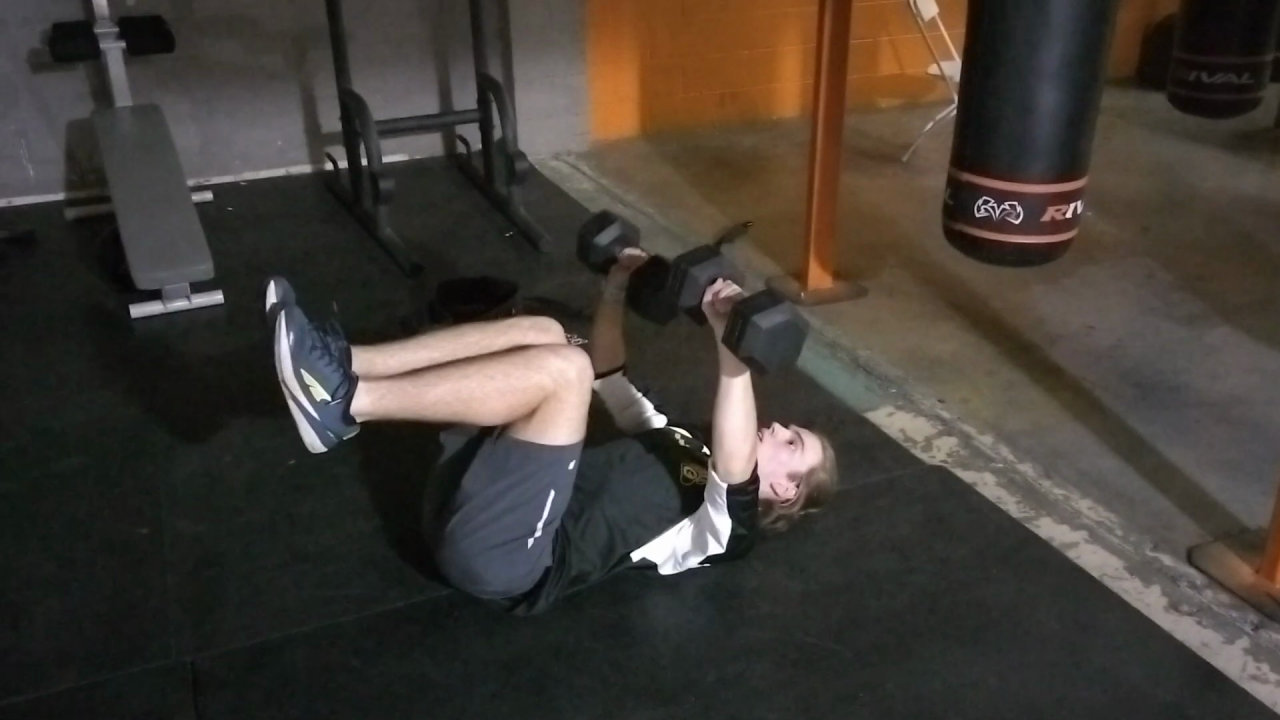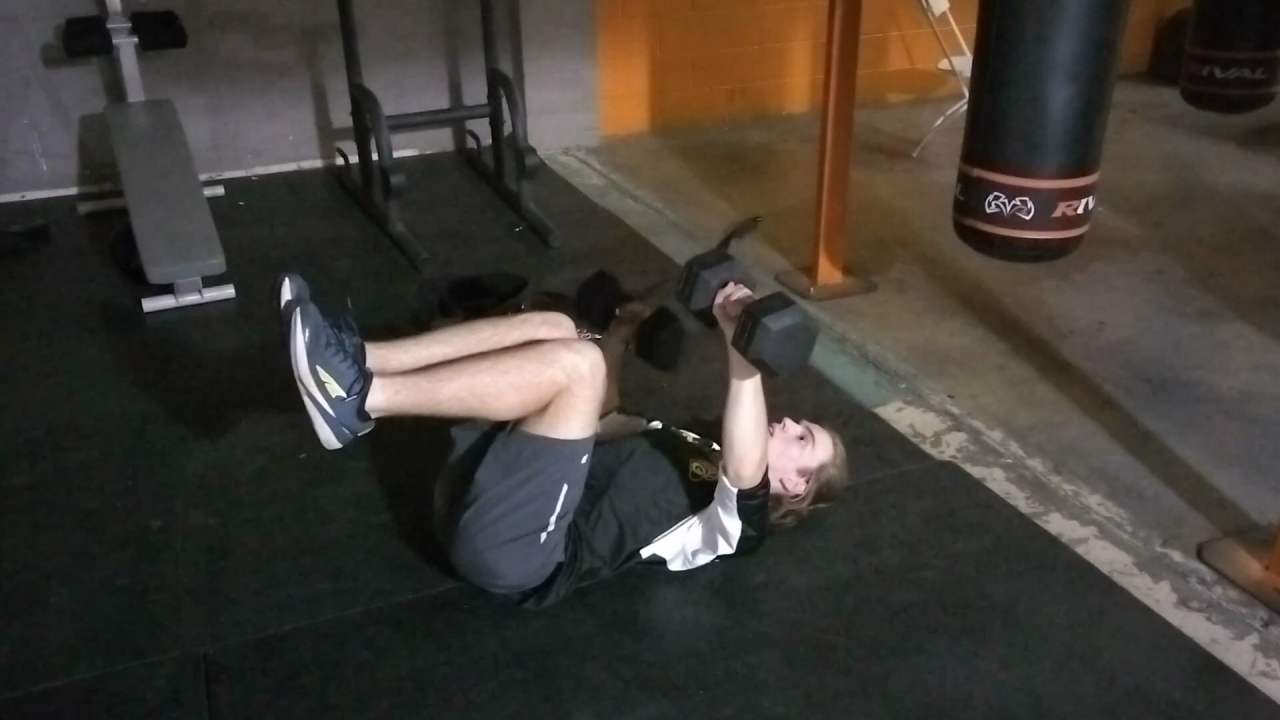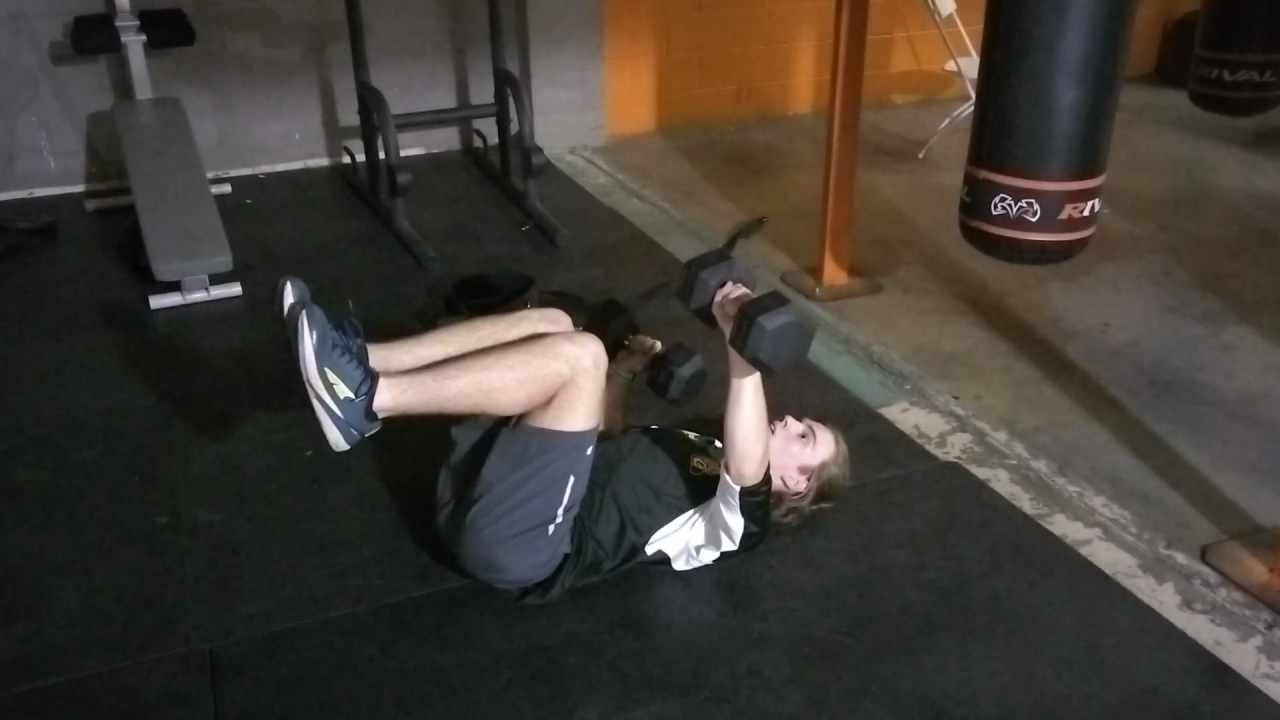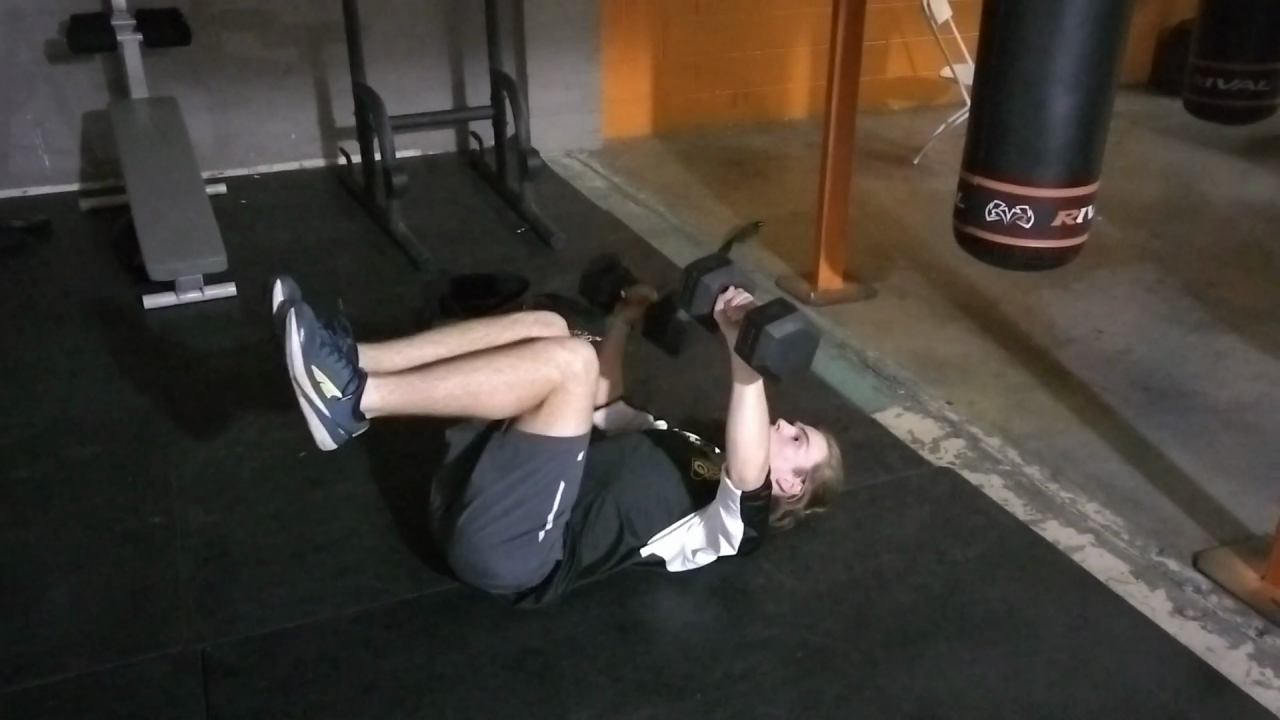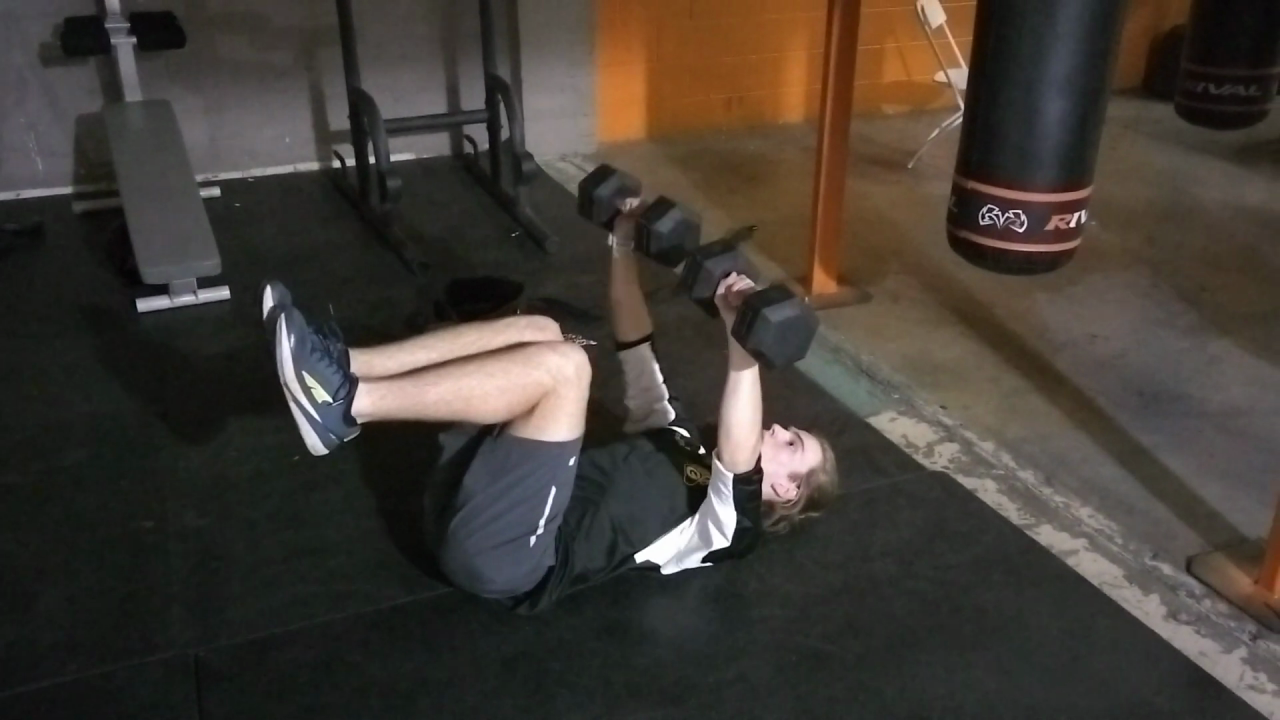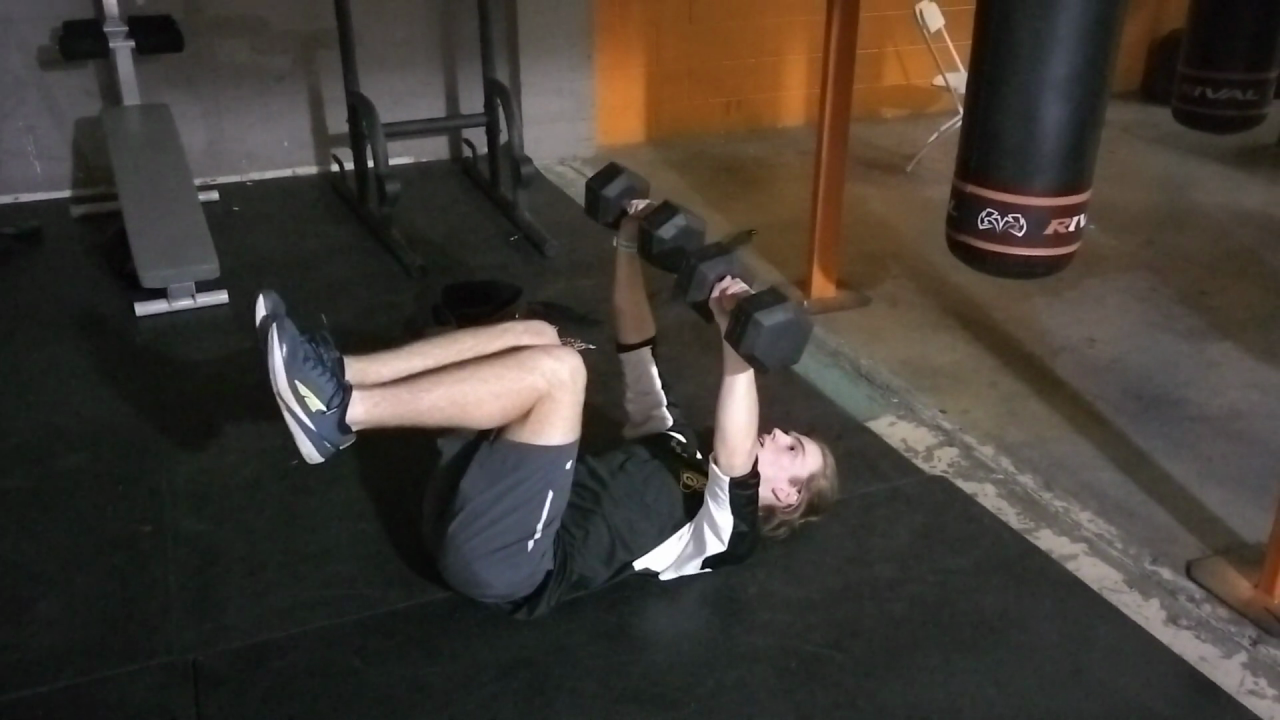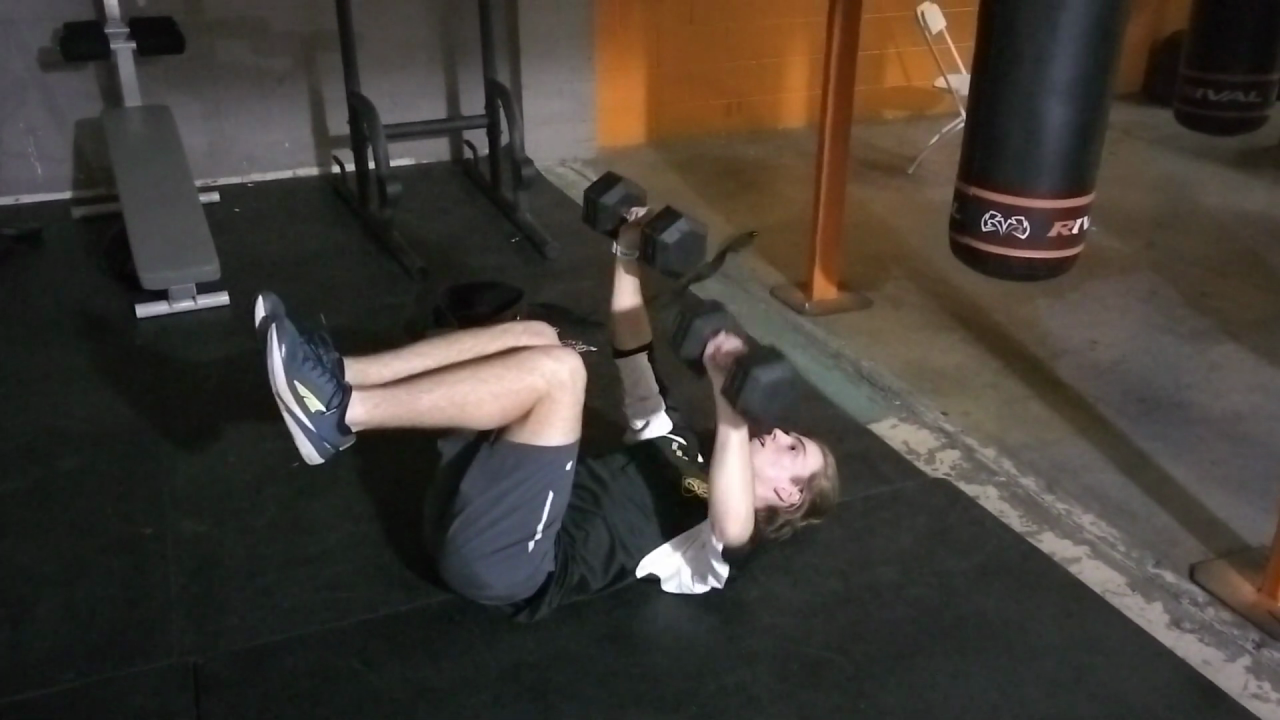
dt=0.4s
person 1, frame 1
left shoulder: (729, 525)
right shoulder: (675, 444)
left elbow: (735, 466)
right elbow: (610, 377)
left wrist: (732, 352)
right wrist: (614, 290)
left hip: (501, 550)
right hip: (475, 497)
left knee: (563, 369)
right knee: (541, 332)
left ankle: (345, 404)
right ankle: (343, 364)
person 1, frame 2
left shoulder: (736, 521)
right shoulder: (690, 446)
left elbow: (745, 470)
right elbow: (599, 418)
left wrist: (743, 353)
right wrist: (617, 338)
left hip: (512, 543)
right hip: (481, 490)
left knee: (575, 362)
right knee: (552, 327)
left ankle: (358, 401)
right ankle: (356, 359)
person 1, frame 3
left shoulder: (739, 518)
right shoulder: (697, 452)
left elbow: (746, 468)
right elbow: (603, 442)
left wrist: (742, 351)
right wrist: (622, 371)
left hip: (516, 538)
right hip: (480, 489)
left knee: (578, 353)
right knee: (548, 324)
left ankle: (366, 401)
right ankle: (362, 362)
person 1, frame 4
left shoulder: (736, 520)
right shoulder: (687, 446)
left elbow: (746, 473)
right elbow: (602, 409)
left wrist: (744, 356)
right wrist: (621, 324)
left hip: (508, 542)
right hip: (475, 491)
left knee: (569, 360)
right knee: (544, 326)
left ankle: (353, 401)
right ankle: (350, 360)
person 1, frame 5
left shoulder: (728, 522)
right shoulder: (678, 436)
left elbow: (738, 458)
right elbow: (633, 347)
left wrist: (742, 341)
right wrist: (622, 248)
left hip: (502, 549)
right hip: (475, 490)
left knee: (562, 364)
right knee: (538, 330)
left ankle: (344, 405)
right ankle: (342, 363)
person 1, frame 6
left shoulder: (728, 529)
right shoulder: (673, 438)
left elbow: (734, 460)
right elbow: (637, 347)
left wrist: (738, 346)
right wrist: (628, 246)
left hip: (502, 555)
right hip: (472, 498)
left knee: (557, 369)
right knee: (536, 336)
left ankle: (339, 414)
right ankle: (336, 372)
person 1, frame 7
left shoulder: (721, 547)
right shoulder: (674, 444)
left elbow: (735, 527)
right elbow: (633, 354)
left wrist: (731, 406)
right wrist: (627, 256)
left hip: (501, 558)
right hip: (474, 502)
left knee: (556, 369)
right knee: (534, 336)
left ankle: (340, 416)
right ankle: (337, 374)
